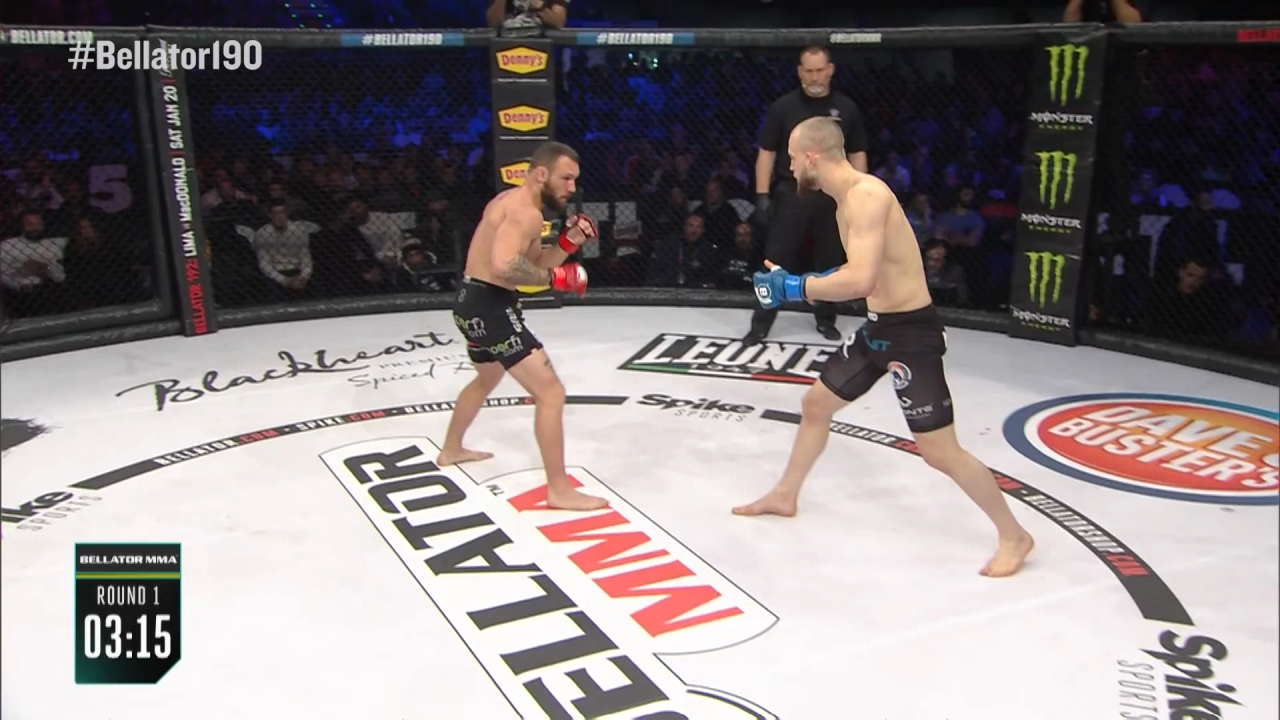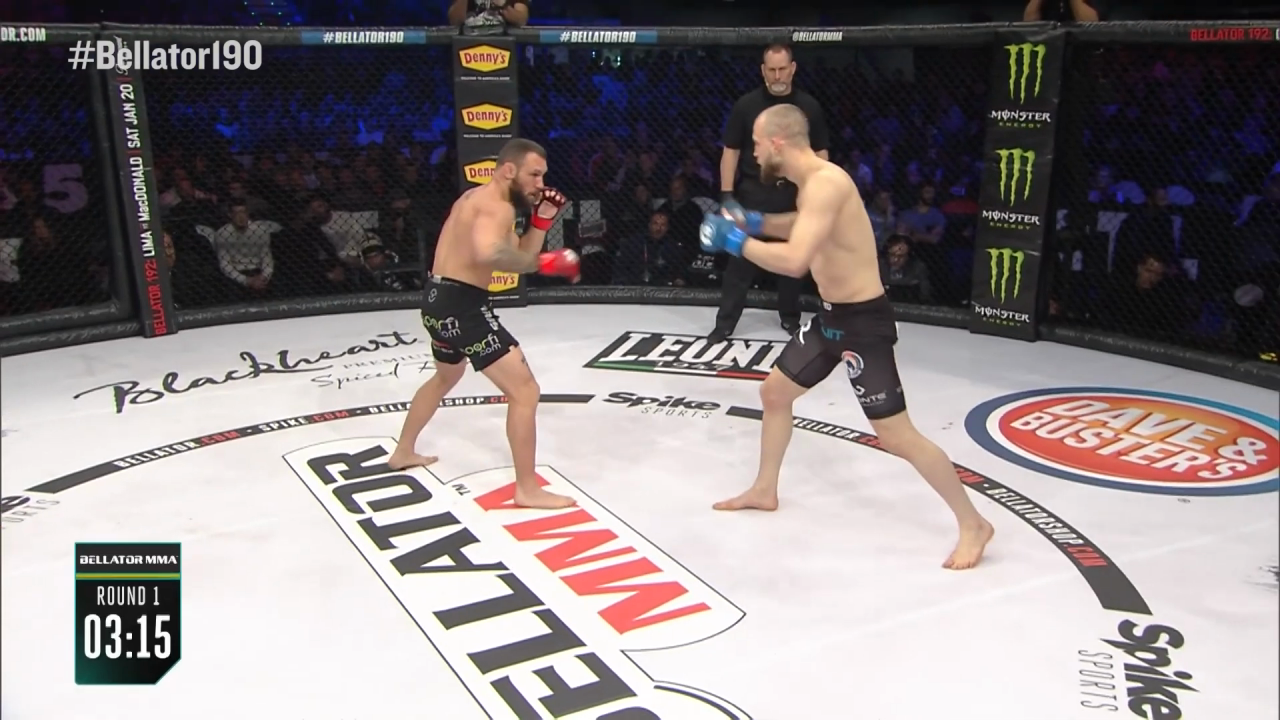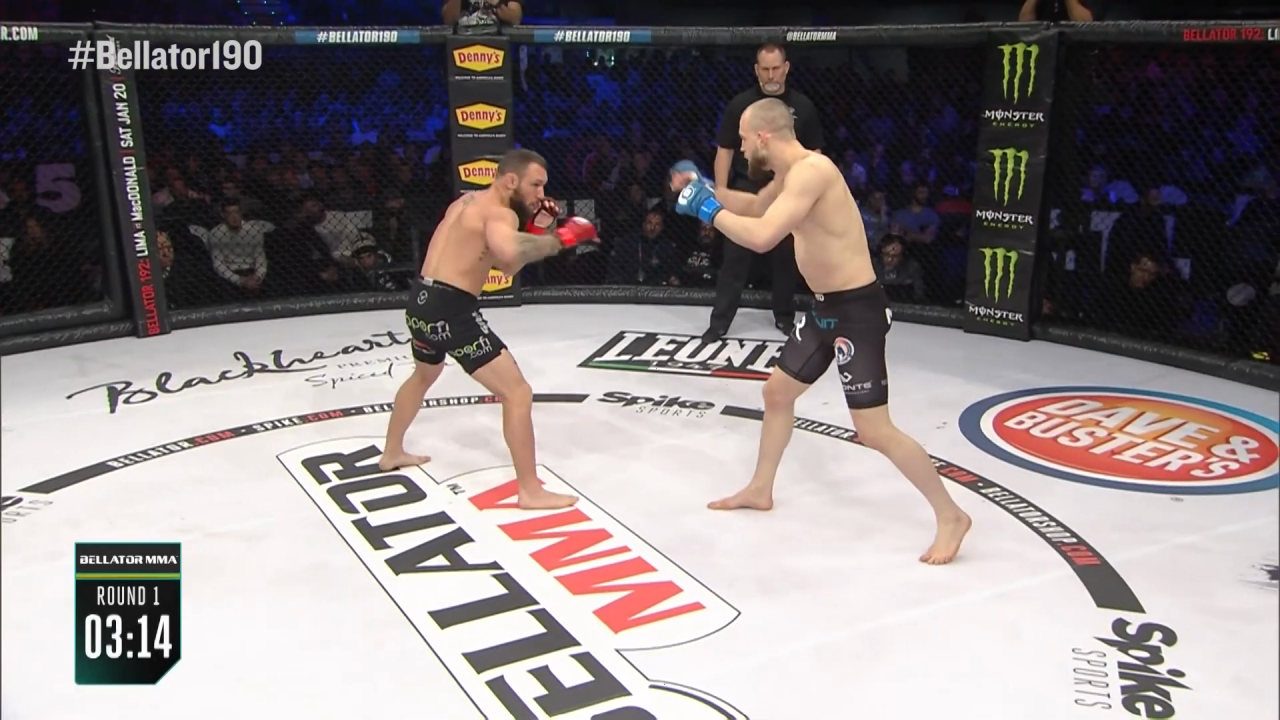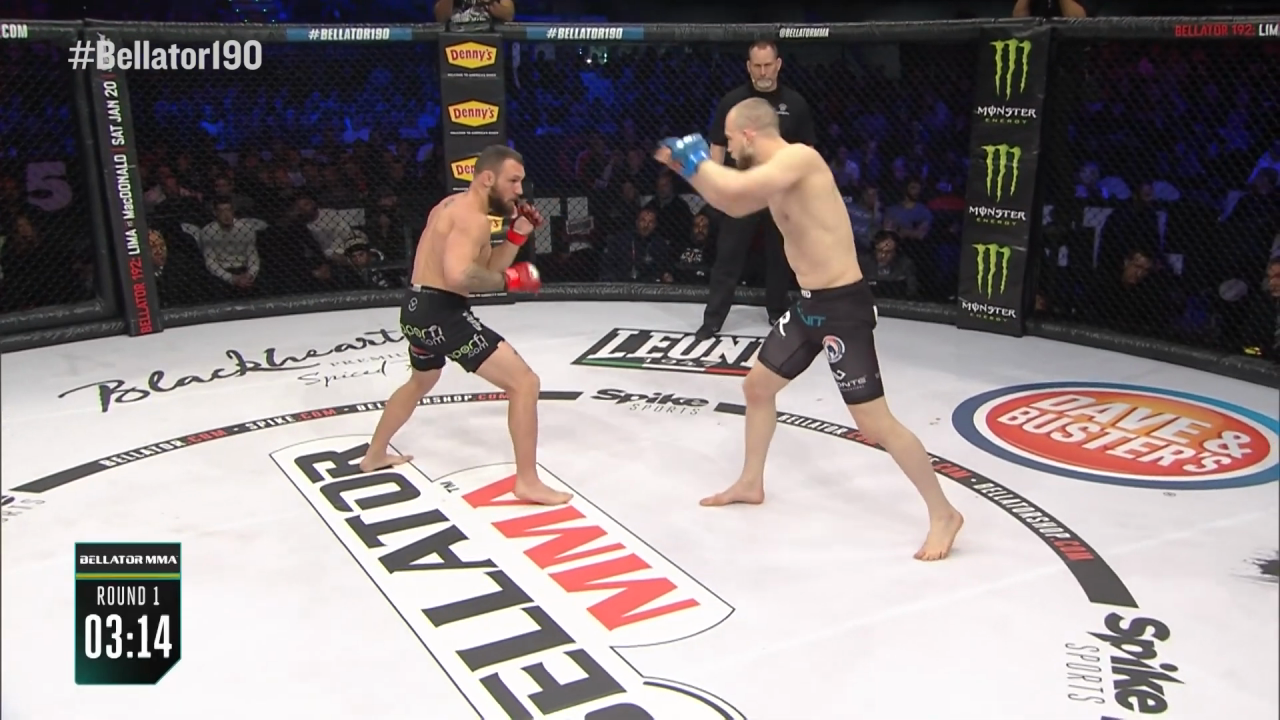
dt=0.3s
person 1, frame 1
left shoulder: (866, 196)
right shoulder: (849, 197)
left elbow: (860, 280)
left wrist: (795, 287)
right wrist: (818, 284)
left hip: (911, 333)
right hip: (877, 328)
left knee: (940, 451)
right knee: (815, 406)
left ankle: (1013, 537)
right ankle: (784, 496)
person 1, frame 2
left shoulder: (826, 183)
right shoulder: (810, 180)
left elbow: (795, 261)
left wrist: (736, 242)
right wrist: (756, 223)
left hip: (864, 321)
right hip: (831, 315)
left knee: (897, 437)
right knee: (774, 393)
left ankle: (972, 526)
right ankle: (764, 490)
person 1, frame 3
left shoulder: (813, 171)
right shoulder: (790, 174)
left elbow: (762, 237)
right elbow: (755, 207)
left wrist: (710, 209)
right wrist: (707, 190)
left hip: (857, 310)
right hip: (824, 307)
left knee: (874, 430)
right knee: (777, 394)
left ankle: (950, 518)
right ankle: (759, 490)
person 1, frame 4
left shoulder: (799, 158)
right shoulder: (778, 172)
left elbow: (733, 188)
right elbow: (734, 204)
left wrist: (697, 159)
right wrist: (685, 166)
left hip: (843, 306)
right hip: (809, 303)
left knee: (875, 423)
right knee: (757, 387)
left ankle: (943, 515)
right ankle: (750, 484)
person 2, frame 1
left shoulder: (511, 201)
right shoulder: (525, 211)
left elbow: (533, 264)
right elbow: (504, 266)
left wrist: (570, 240)
right wrist: (557, 277)
left hip: (473, 302)
right hip: (489, 307)
left knee: (487, 378)
right knee: (551, 394)
left ankle: (451, 449)
right ankle: (560, 491)
person 2, frame 2
left shoulder: (479, 198)
right shoulder: (496, 206)
left elbow: (516, 257)
right elbow: (491, 256)
left wrist: (543, 219)
right wrist: (548, 262)
left hip: (440, 300)
right hip: (461, 306)
left knee: (446, 378)
right knee: (525, 392)
left ankle: (403, 453)
right ankle: (527, 489)
person 2, frame 3
left shoulder: (470, 202)
right shoulder: (496, 212)
left elbow: (505, 264)
right elbow: (511, 251)
left wrist: (538, 227)
right wrist: (566, 236)
left hip: (423, 302)
right hip: (452, 310)
left knee: (424, 376)
right knee: (517, 394)
left ankle: (392, 453)
right ankle: (530, 491)
person 2, frame 4
left shoulder: (451, 205)
right shoulder: (472, 217)
left elbow: (486, 267)
right elbow: (459, 275)
left wrist: (518, 234)
right wrist: (512, 279)
left hip: (416, 308)
right hip: (443, 314)
left knee: (420, 383)
right knee: (524, 384)
left ankle: (375, 455)
right ankle: (527, 482)
person 3, frame 1
left shoulder: (846, 109)
right shoulder: (783, 107)
left elbow: (857, 155)
right elbow: (767, 152)
right wrist: (762, 194)
left hip: (831, 195)
right hip: (790, 193)
left knee: (829, 261)
right knee: (776, 260)
left ankle: (826, 320)
right ankle: (760, 325)
person 3, frame 2
left shoulder: (809, 107)
right shoulder: (746, 105)
left elbow: (820, 152)
right elbow: (731, 150)
right wrist: (727, 192)
left hip: (795, 192)
right hip: (755, 191)
right knee: (740, 259)
left ankle: (790, 317)
right ankle: (725, 322)
person 3, frame 3
left shoulder: (802, 106)
right shoulder: (740, 104)
left elbow: (813, 152)
right elbow: (725, 150)
right wrist: (721, 191)
right hip: (748, 190)
left knee: (787, 258)
right knee: (735, 259)
left ankle: (784, 316)
right ankle: (719, 322)
person 3, frame 4
left shoulder: (795, 103)
right shoulder: (732, 101)
left elbow: (806, 148)
right elbow: (717, 147)
left knee: (780, 255)
right knee: (728, 256)
left ankle: (778, 313)
right ankle: (713, 319)
